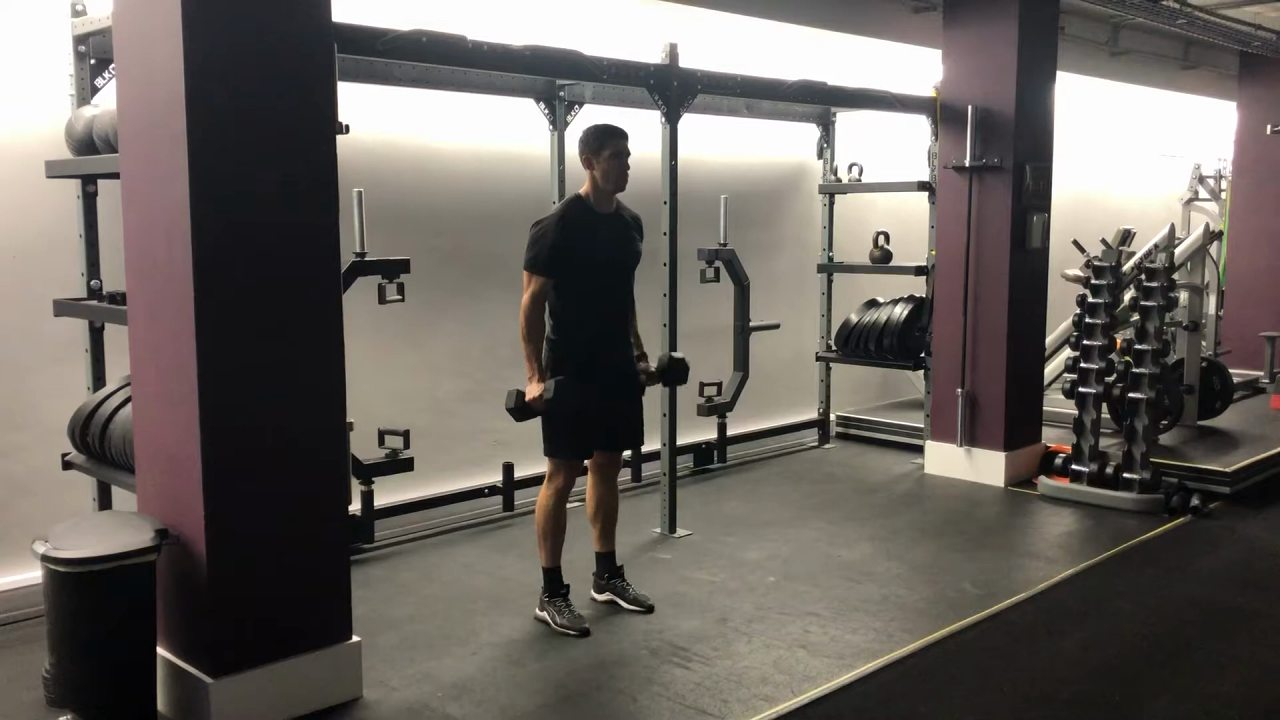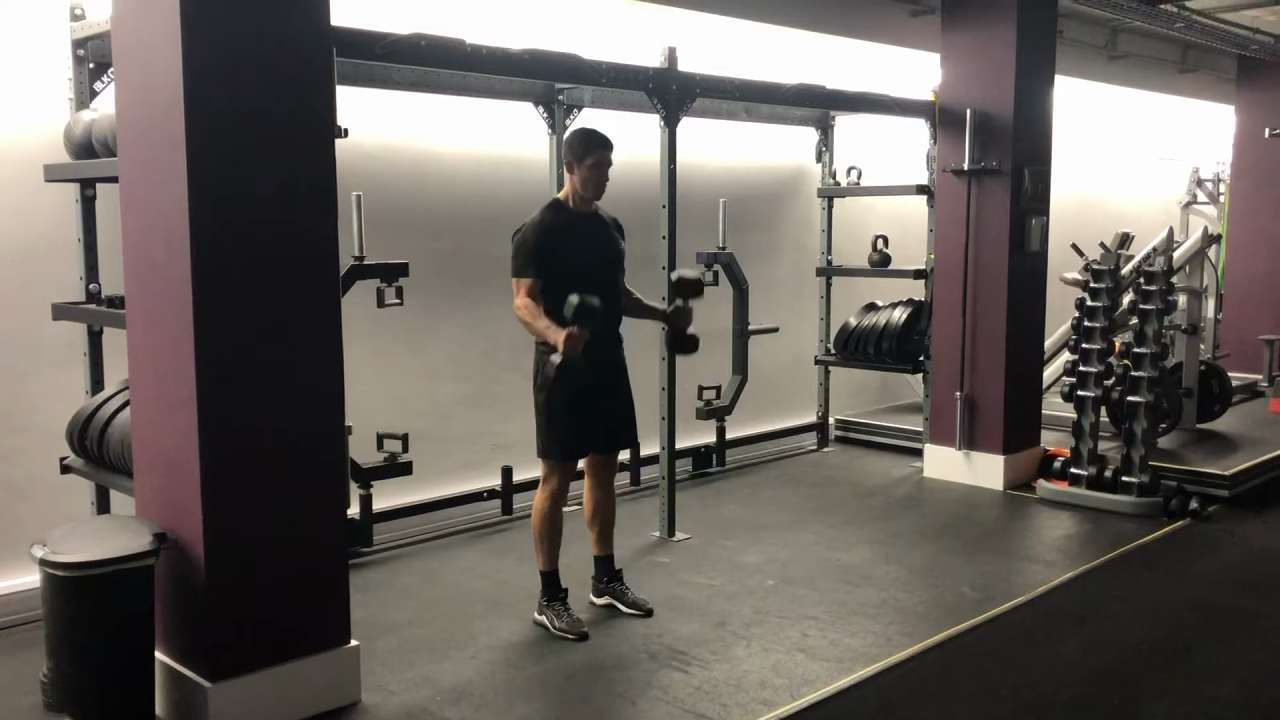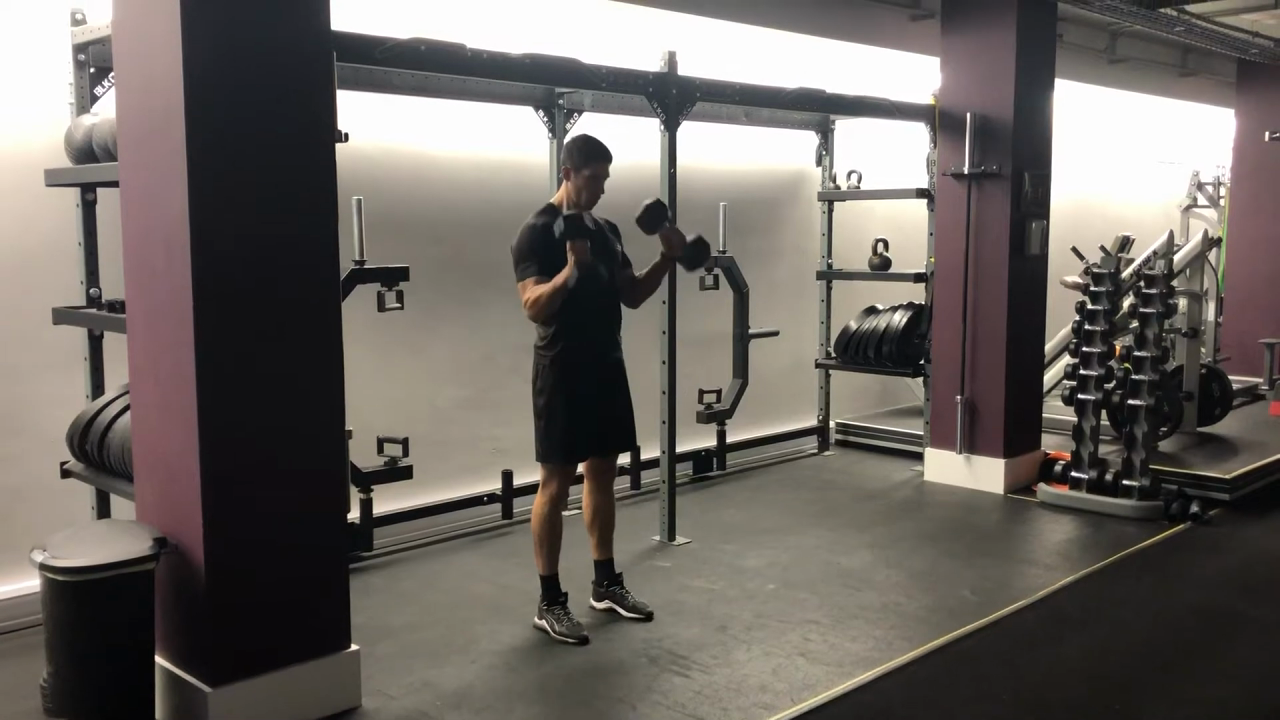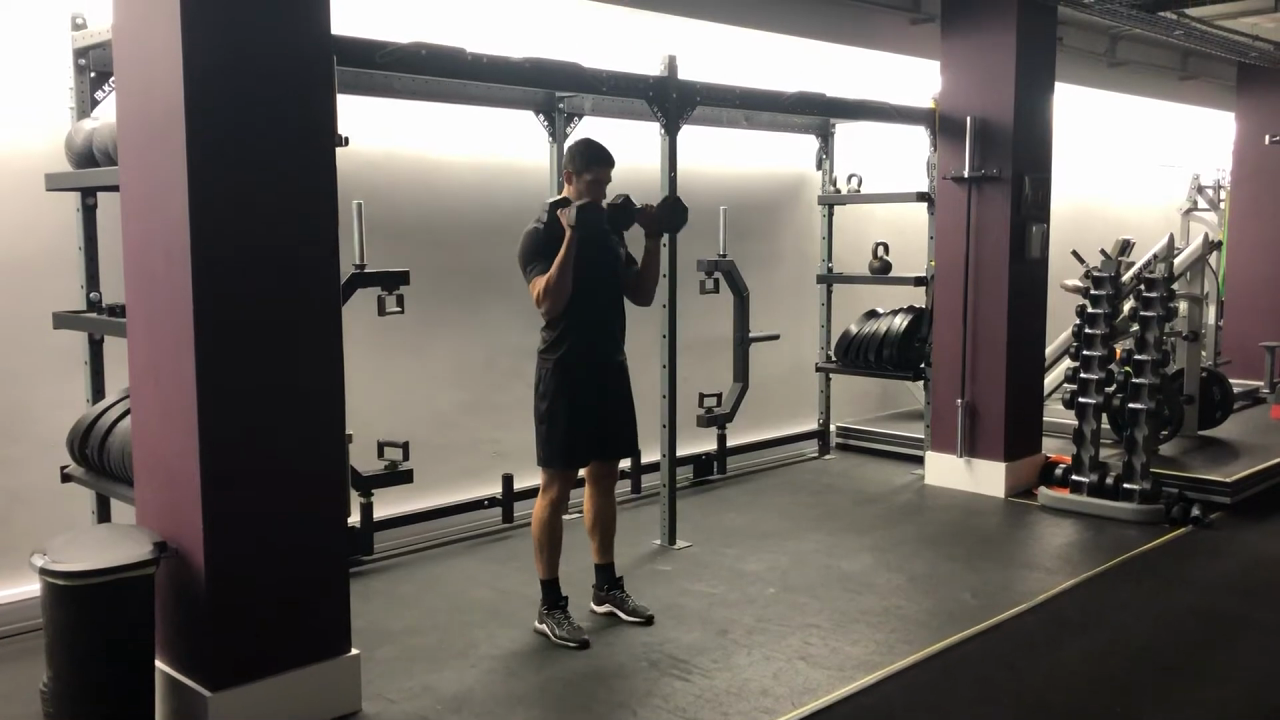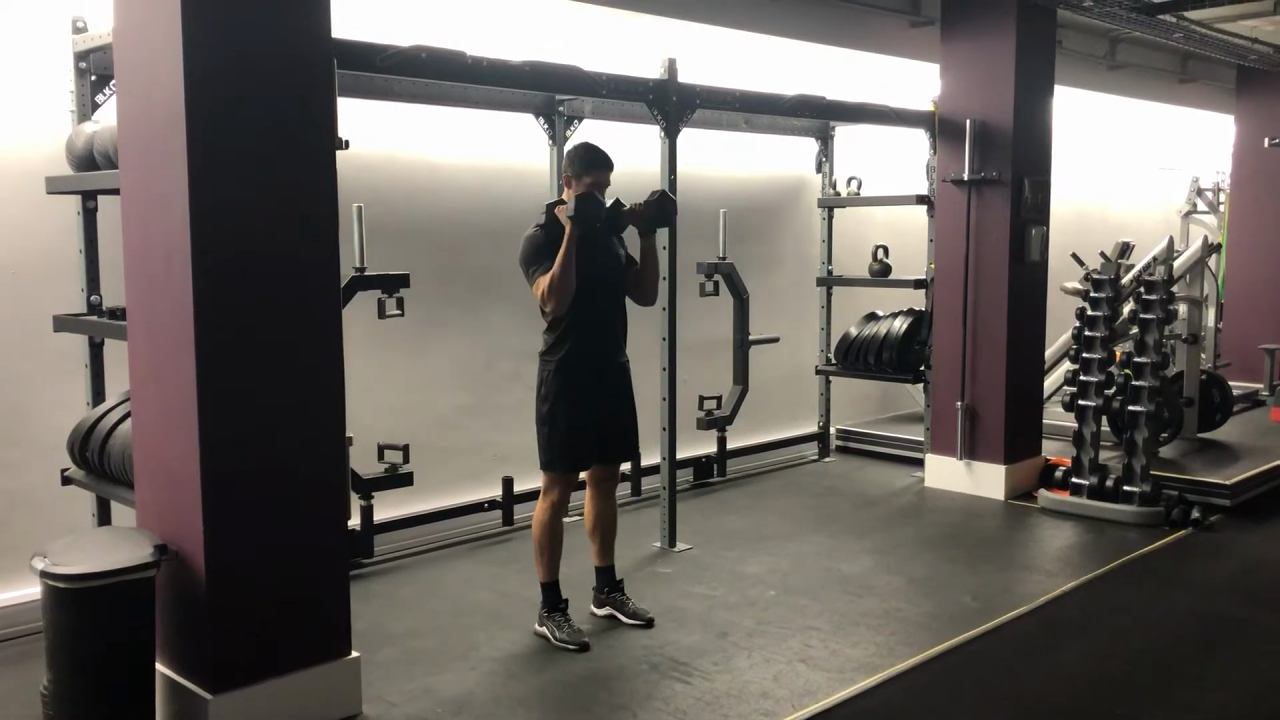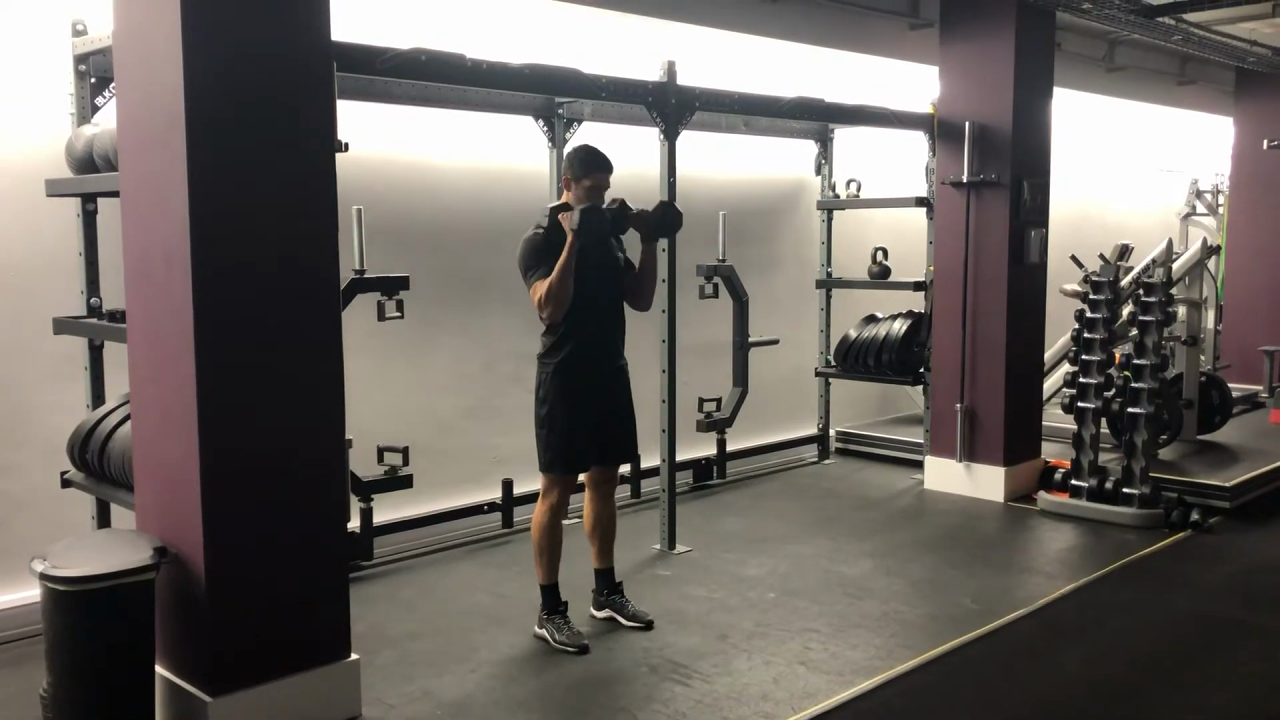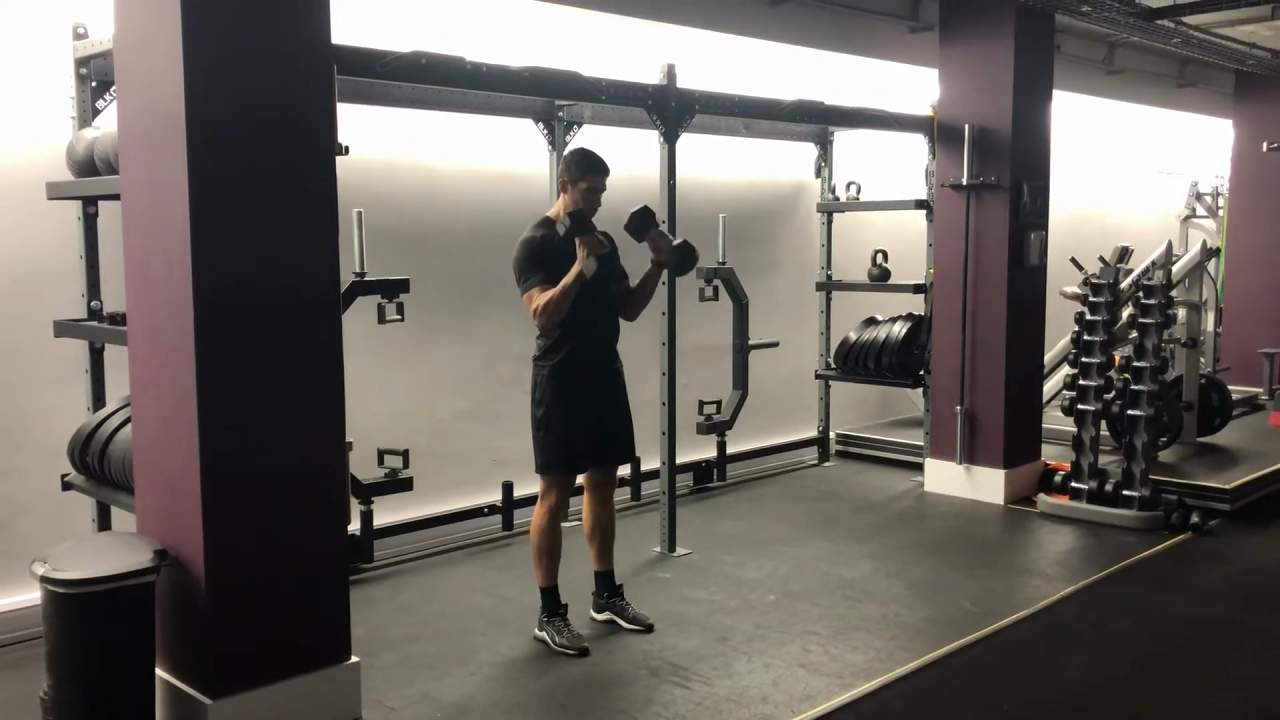
dt=0.3s
person 1, frame 1
left shoulder: (630, 223)
right shoulder: (559, 225)
right elbow: (532, 301)
left wrist: (640, 353)
right wrist: (535, 375)
left hip: (618, 367)
right hip: (572, 370)
left knee: (607, 469)
right knee: (563, 477)
left ankle: (607, 575)
right ankle: (551, 593)
person 1, frame 2
left shoulder: (610, 226)
right shoulder: (541, 228)
right elbow: (523, 302)
left wrist: (662, 314)
right wrist: (556, 336)
left hip: (610, 363)
right hip: (566, 369)
left knee: (604, 471)
right knee: (557, 480)
left ankle: (606, 579)
right ankle: (550, 597)
person 1, frame 3
left shoulder: (605, 229)
right shoulder: (538, 232)
left elbow: (630, 294)
right elbow: (534, 305)
left wrist: (665, 261)
right wrist: (570, 270)
left hip: (607, 365)
right hip: (563, 371)
left knee: (603, 474)
right knee: (556, 483)
left ankle: (606, 583)
right ankle: (550, 602)
person 1, frame 4
left shoulder: (609, 233)
right shoulder: (542, 235)
left elbow: (642, 295)
right elbow: (548, 302)
left wrist: (653, 240)
right wrist: (570, 238)
left hip: (610, 370)
right hip: (565, 374)
left knee: (604, 478)
right knee: (557, 488)
left ankle: (606, 587)
right ankle: (550, 606)
person 1, frame 5
left shoulder: (609, 235)
right shoulder: (543, 238)
left elbow: (646, 295)
right elbow: (554, 302)
left wrist: (647, 236)
right wrist: (570, 234)
left hip: (612, 371)
right hip: (567, 377)
left knee: (605, 481)
right knee: (557, 491)
left ankle: (607, 589)
right ankle: (550, 609)
person 1, frame 6
left shoulder: (608, 236)
right shoulder: (542, 241)
left elbow: (641, 300)
right elbow: (549, 307)
left wrist: (648, 243)
right wrist: (572, 242)
left hip: (610, 373)
right hip: (566, 378)
left knee: (604, 483)
right knee: (557, 492)
left ankle: (607, 592)
right ankle: (550, 611)
person 1, frame 7
left shoulder: (606, 242)
right shoulder: (537, 243)
left elbow: (629, 309)
right elbow: (543, 314)
left wrist: (657, 266)
right wrist: (579, 270)
left hip: (606, 375)
right hip: (561, 381)
left knee: (603, 485)
right knee: (555, 494)
left ankle: (606, 594)
right ankle: (550, 613)
